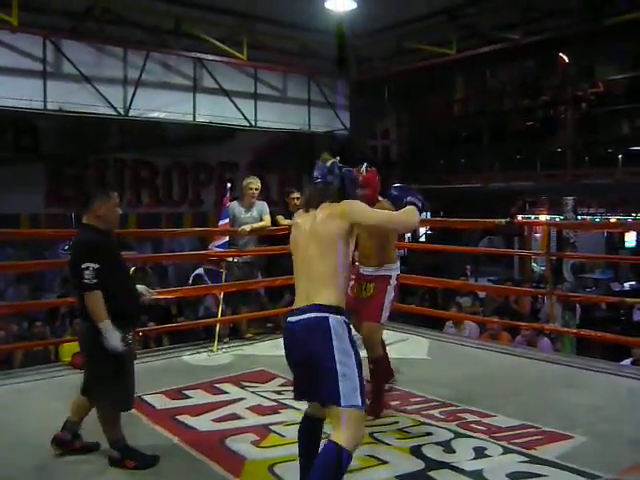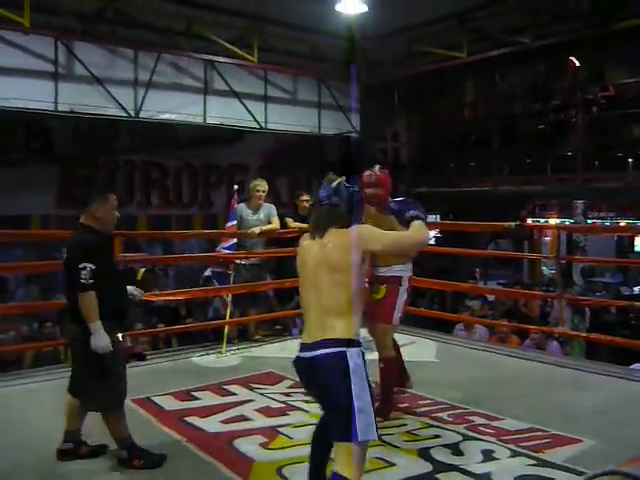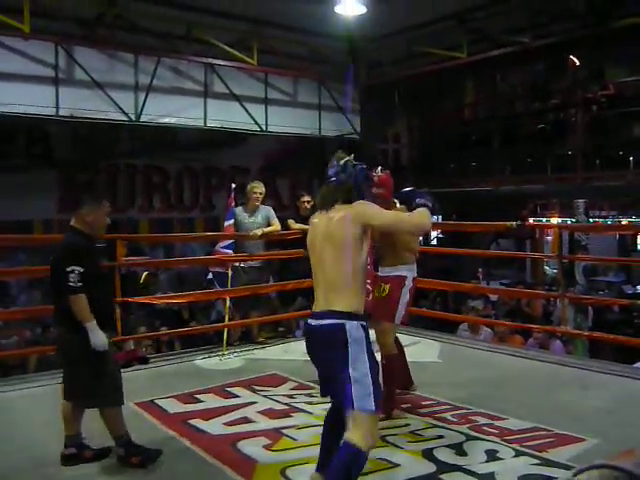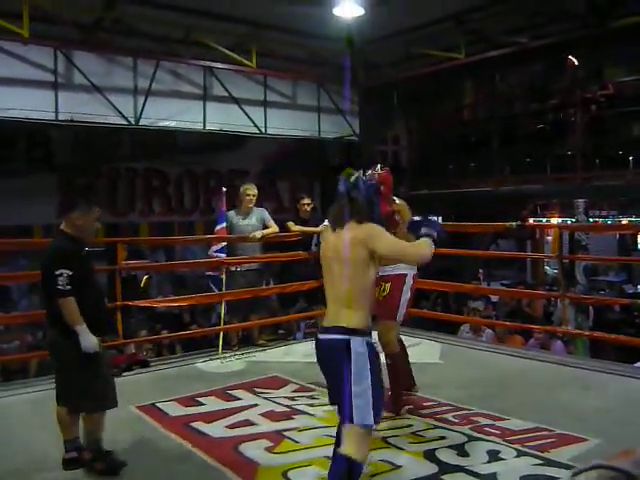
dt=0.2s
person 1, frame 1
left shoulder: (300, 219)
right shoulder: (345, 209)
right elbow: (408, 222)
right wrist: (412, 202)
left hip: (295, 326)
right hip: (325, 324)
left knee: (317, 408)
right knee: (348, 430)
person 1, frame 2
left shoulder: (306, 243)
right shoulder: (356, 236)
right elbow: (419, 239)
right wrist: (414, 215)
left hip: (306, 356)
right hip: (339, 355)
left knee: (334, 415)
person 1, frame 3
left shoulder: (317, 220)
right shoulder: (358, 210)
right elbow: (420, 225)
right wrist: (422, 204)
left hip: (316, 329)
right hip: (344, 330)
left knee: (344, 401)
right knee: (363, 431)
person 1, frame 4
left shoulder: (329, 236)
right shoulder: (367, 232)
right elbow: (419, 255)
right wrist: (429, 234)
left hip: (327, 340)
right hip: (351, 343)
left knee: (353, 416)
right knee: (357, 442)
person 2, frame 1
left shoulder: (99, 238)
right shoulder: (89, 243)
right elbow: (91, 290)
left wrist: (131, 289)
right wrist: (108, 330)
left hip: (112, 327)
right hip: (104, 330)
left knee: (97, 386)
right knee: (112, 390)
left ankle: (67, 435)
right ankle: (118, 450)
person 2, frame 2
left shoulder: (93, 239)
right shoulder: (85, 244)
right elbow: (85, 290)
left wrist: (122, 290)
right wrist: (97, 331)
left hip: (88, 329)
right hip: (95, 330)
left knee: (84, 387)
right knee: (109, 390)
left ankle: (70, 442)
right ankle: (127, 450)
person 2, frame 3
left shoulder: (80, 243)
right shoulder: (74, 247)
right elbow: (74, 293)
left wrist: (105, 299)
right wrist: (93, 330)
left hip: (75, 331)
right hip: (82, 332)
left knee: (76, 391)
right knee: (107, 388)
left ankle: (73, 447)
right ankle: (125, 447)
person 2, frame 4
left shoulder: (71, 247)
right shoulder: (63, 251)
right elbow: (63, 296)
left wrist: (84, 331)
right wrist: (83, 332)
left hip: (68, 336)
right hip: (73, 337)
left knee: (70, 395)
right knee: (98, 393)
left ankle: (73, 451)
right ankle: (95, 453)
person 3, frame 1
left shoulder: (385, 209)
right elbow: (351, 241)
left hip: (383, 275)
right hip: (363, 272)
left knee: (371, 336)
right knee: (360, 326)
left ankle: (376, 402)
right ankle: (385, 373)
person 3, frame 2
left shoulder: (395, 211)
right shoulder: (366, 210)
left elbow: (410, 249)
left wrist: (390, 220)
left hip: (396, 276)
right hip: (378, 274)
left knee: (382, 336)
right knee: (375, 329)
left ankle: (385, 405)
right ankle: (401, 376)
person 3, frame 3
left shoulder: (399, 211)
left elbow: (414, 248)
right elbow: (373, 247)
left wrist: (394, 227)
left hip: (401, 275)
right hip: (383, 274)
left knee: (384, 335)
right knee: (384, 331)
left ankle: (388, 403)
right ankle: (404, 381)
person 3, frame 4
left shoulder: (399, 208)
left elbow: (411, 244)
left wrist: (395, 224)
left hip: (400, 274)
right hip: (383, 274)
left knee: (387, 334)
right knee: (389, 331)
left ankle: (396, 400)
right ankle: (406, 381)
person 4, frame 1
left shoulder: (262, 205)
right shoulder: (233, 206)
left elbow: (267, 223)
left wrist: (250, 226)
left hip: (251, 258)
right hip: (233, 257)
left knee: (247, 295)
right knee: (230, 294)
left ankle: (243, 330)
right ankle: (224, 331)
person 4, frame 2
left shoulder: (269, 208)
right shoulder: (241, 208)
left elbow: (276, 225)
left wrist: (260, 228)
left hip: (259, 260)
right hip: (241, 260)
left knee: (256, 297)
right knee: (238, 296)
left ankle: (252, 332)
right ankle: (233, 333)
person 4, frame 3
left shoulder: (267, 210)
right shoulder: (237, 212)
left elbow: (277, 227)
left wrist: (262, 230)
left hip: (258, 263)
right hip: (240, 263)
left knee: (256, 299)
right knee: (238, 299)
left ankle: (255, 334)
right ankle: (234, 336)
person 4, frame 4
left shoulder: (261, 212)
right shoulder: (231, 215)
left elbow: (275, 229)
left wrist: (261, 232)
left hip: (255, 266)
right hip: (236, 267)
left knee: (256, 302)
right knee: (235, 303)
left ankle: (255, 337)
right ankle: (234, 340)
